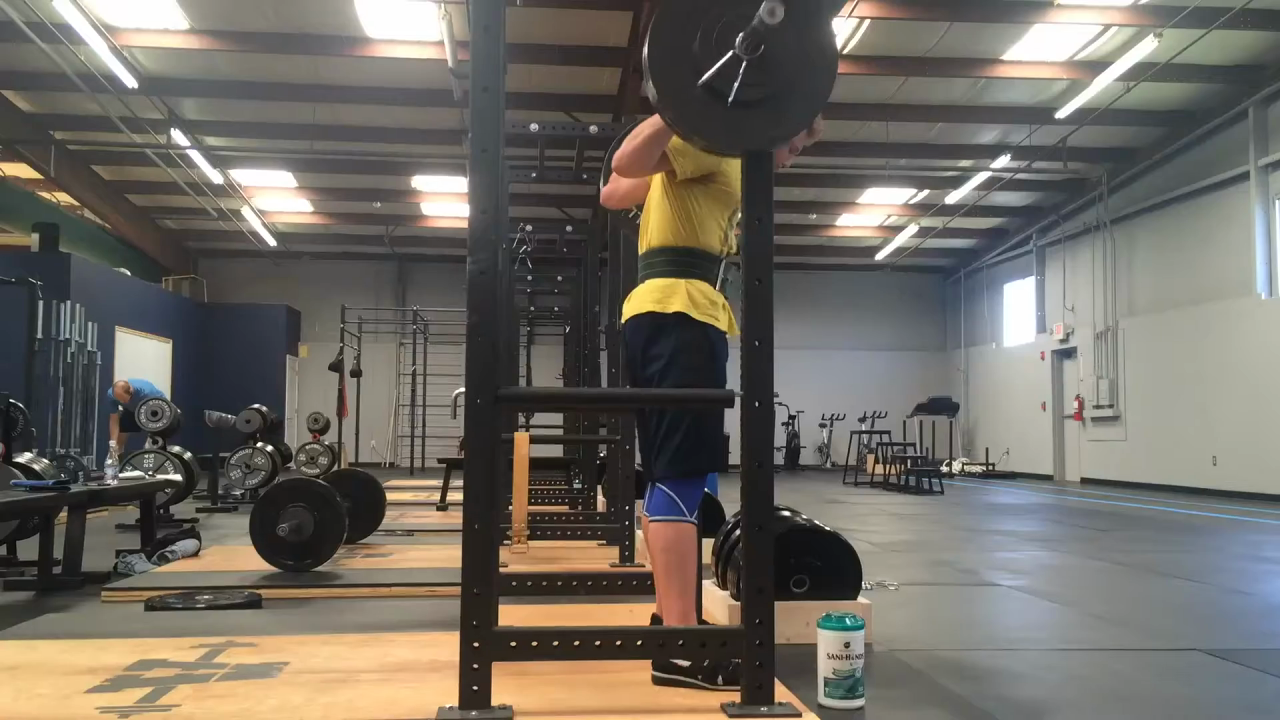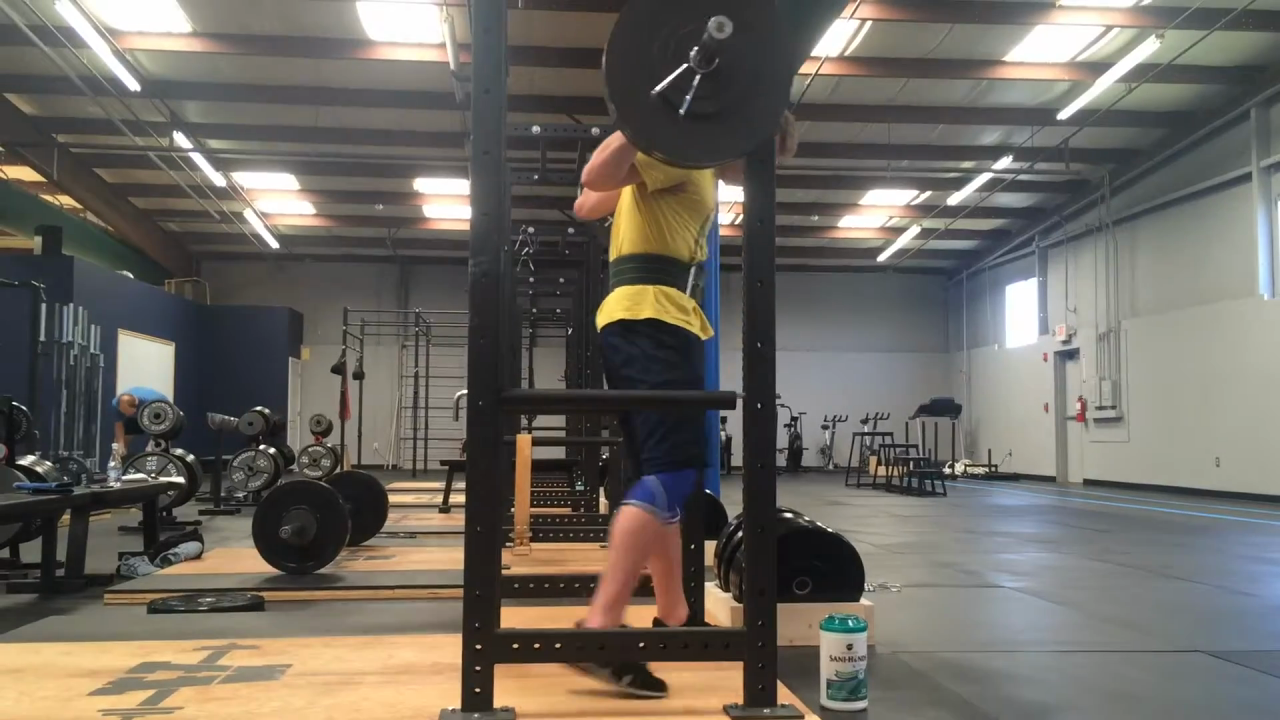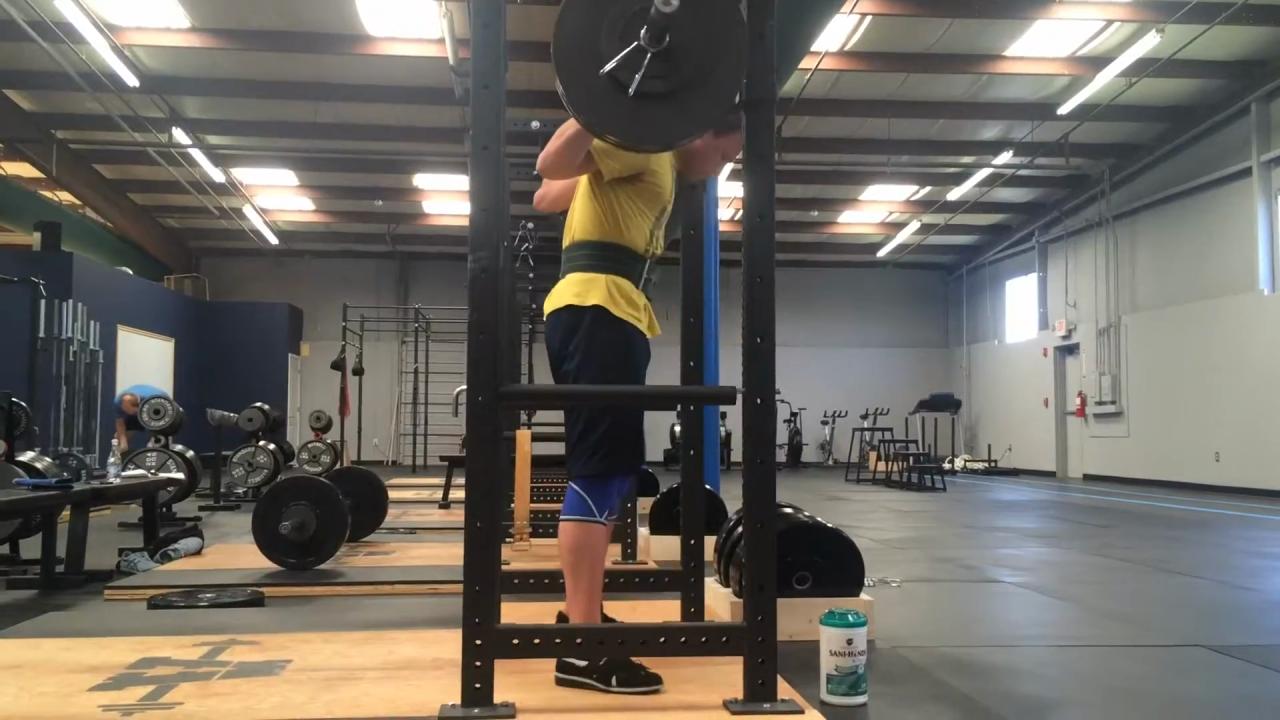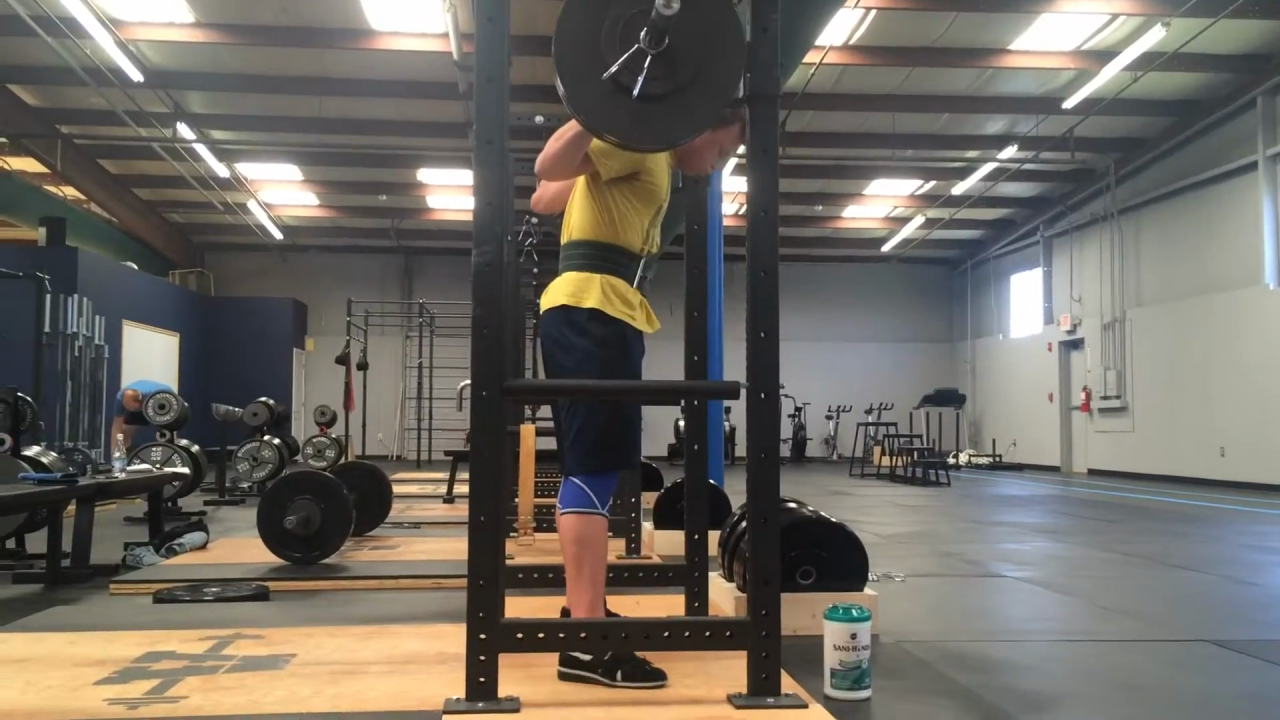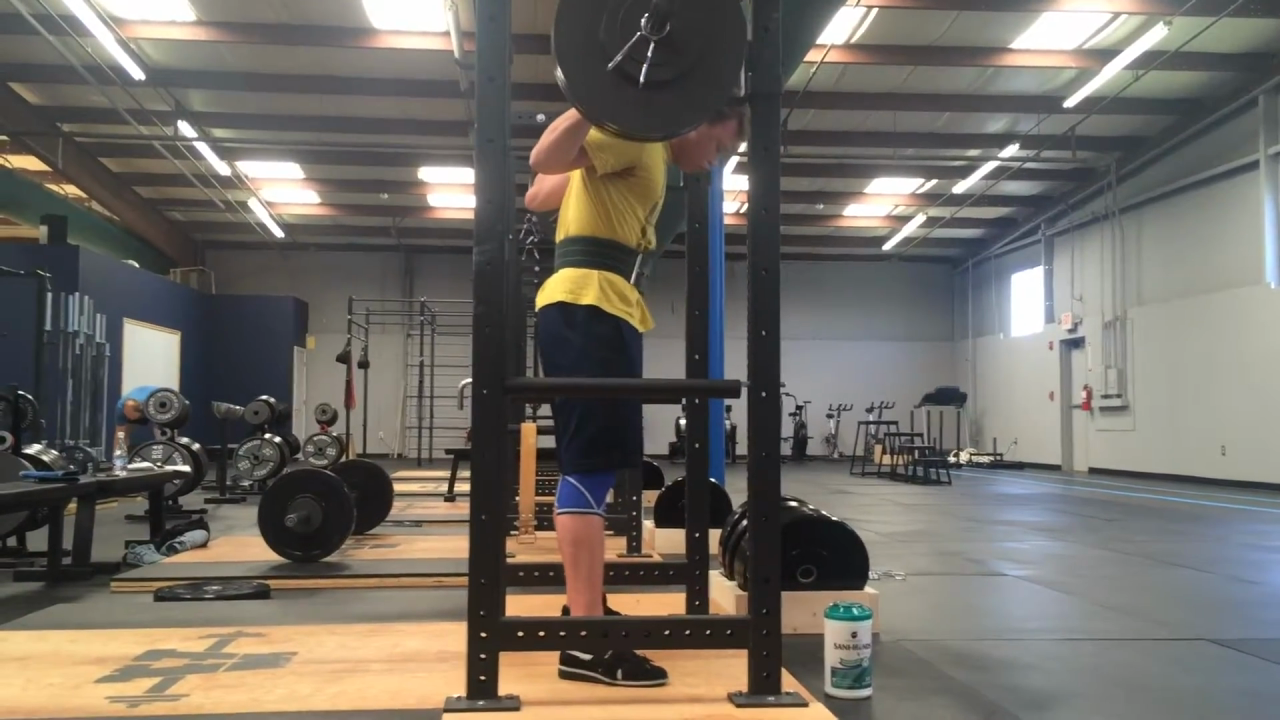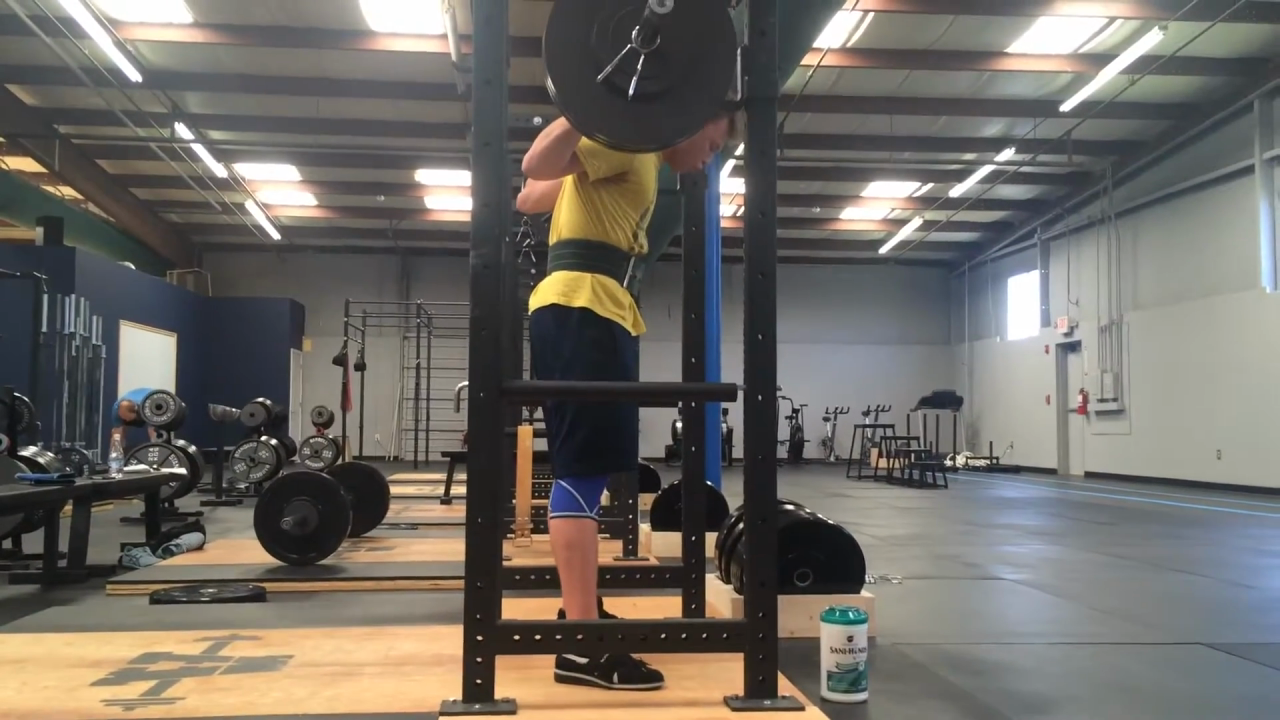
dt=0.5s
person 1, frame 1
left shoulder: (703, 160)
left elbow: (613, 192)
right elbow: (626, 161)
left hip: (660, 317)
right hip: (680, 317)
left knee: (670, 476)
right knee: (681, 476)
left ankle: (671, 618)
right ankle: (680, 648)
person 1, frame 2
left shoulder: (680, 169)
left elbow: (586, 205)
right elbow: (595, 176)
left hip: (656, 326)
right hip: (650, 323)
left knee: (670, 474)
right knee: (670, 473)
left ankle: (673, 618)
right ankle: (600, 631)
person 1, frame 3
left shoulder: (649, 162)
left elbow: (546, 196)
right elbow: (551, 163)
left hip: (602, 317)
right hip: (597, 313)
left knee: (612, 469)
right knee: (598, 474)
left ankle: (581, 611)
right ankle: (582, 650)
person 1, frame 4
left shoulder: (643, 159)
left elbow: (545, 199)
right elbow: (550, 166)
left hip: (592, 314)
right hip: (591, 311)
left knee: (590, 467)
right knee: (594, 468)
left ankle: (583, 610)
right ankle: (586, 643)
person 1, frame 5
left shoulder: (638, 155)
right shoulder: (637, 133)
left elbow: (538, 196)
right elbow: (544, 158)
left hip: (589, 310)
right hip: (589, 308)
left knee: (590, 466)
right knee: (590, 466)
left ankle: (584, 610)
right ankle: (586, 641)
person 1, frame 6
left shoulder: (632, 159)
left elbow: (530, 199)
right elbow: (537, 165)
left hip: (581, 312)
right hip: (581, 310)
left knee: (583, 470)
right knee: (583, 470)
left ankle: (581, 611)
right ankle: (582, 646)
